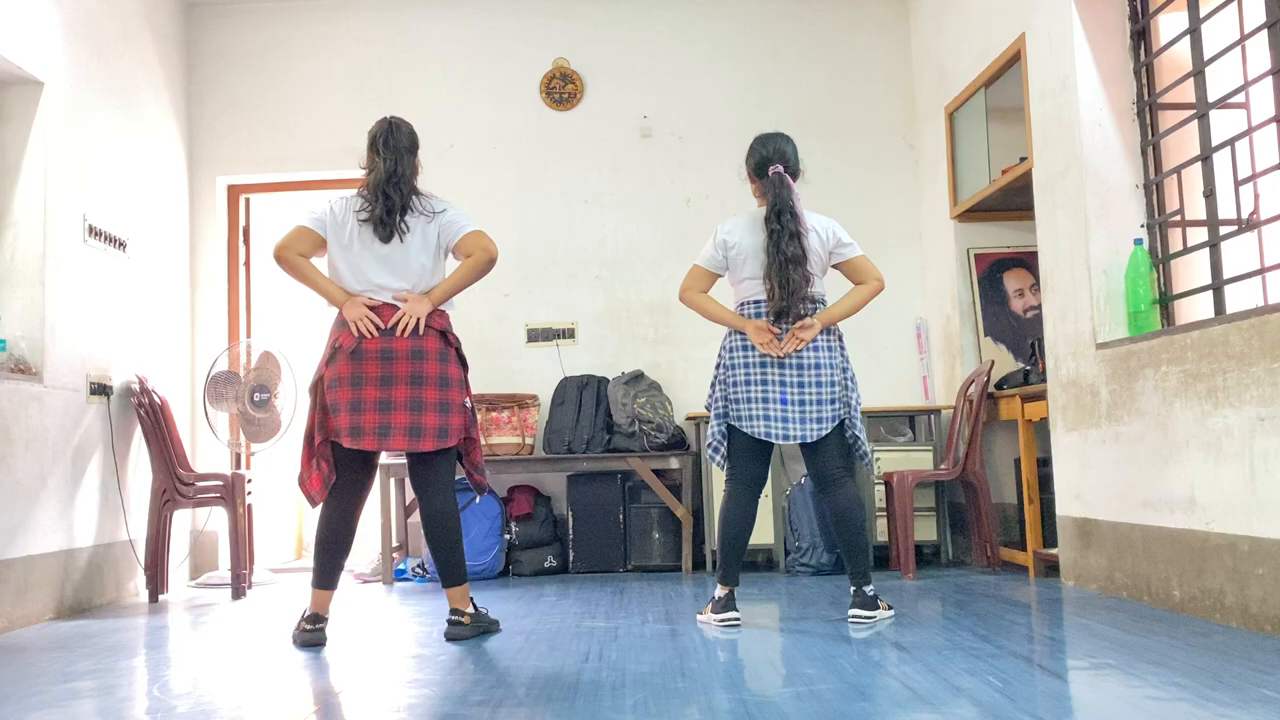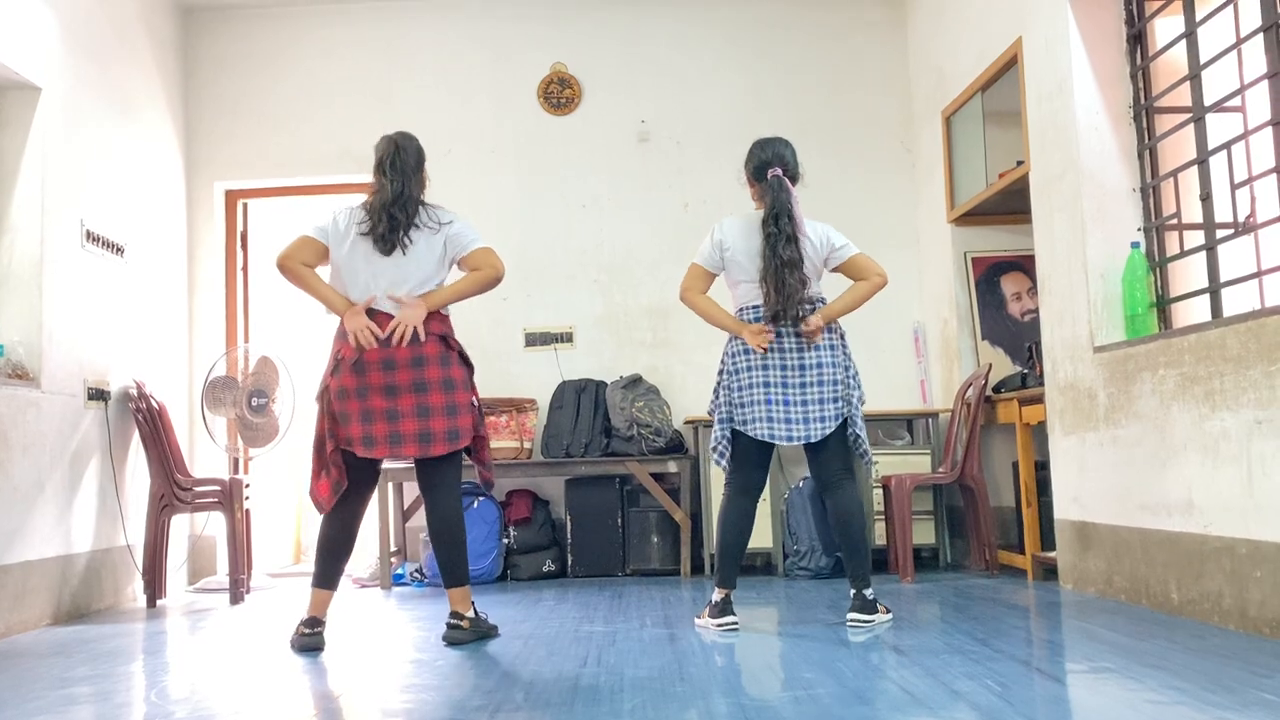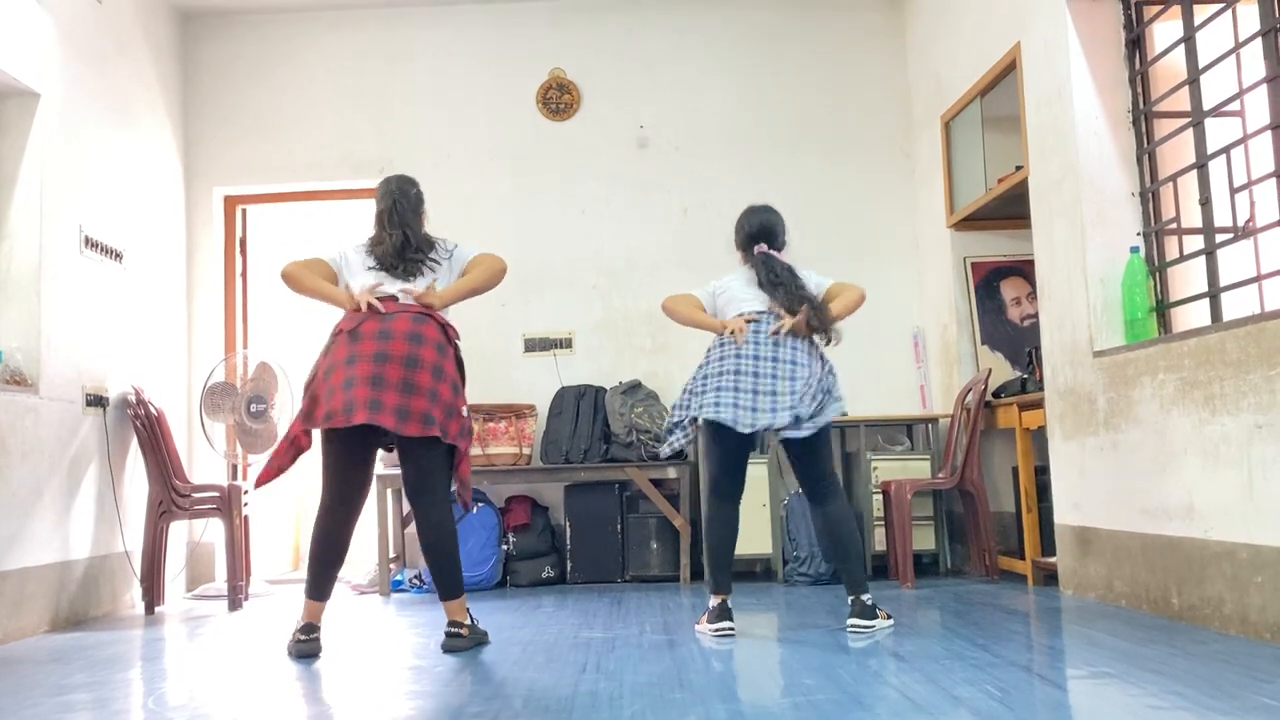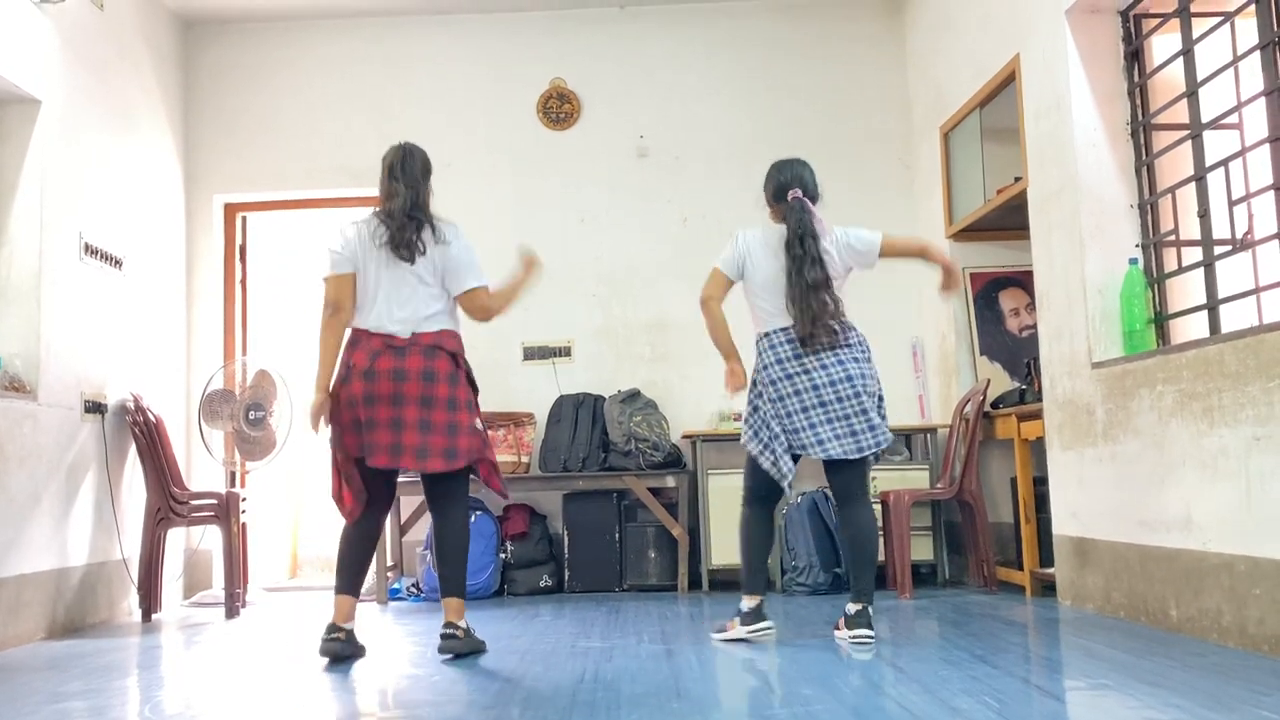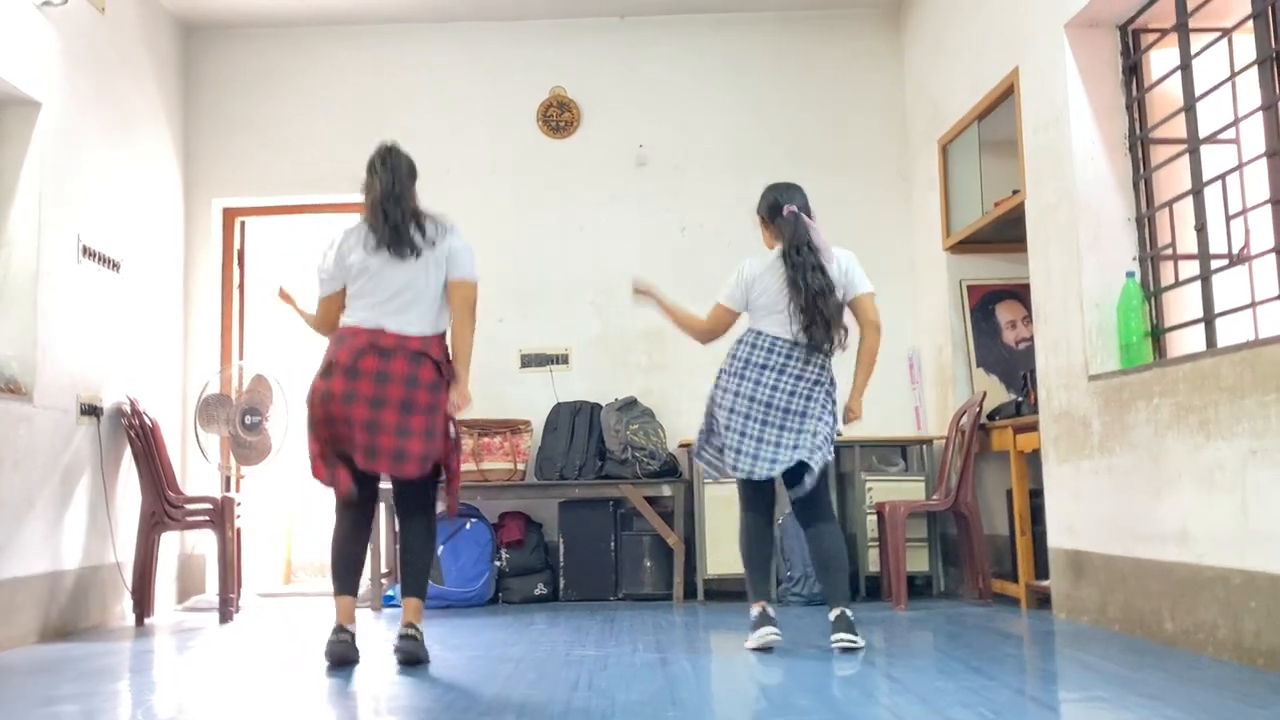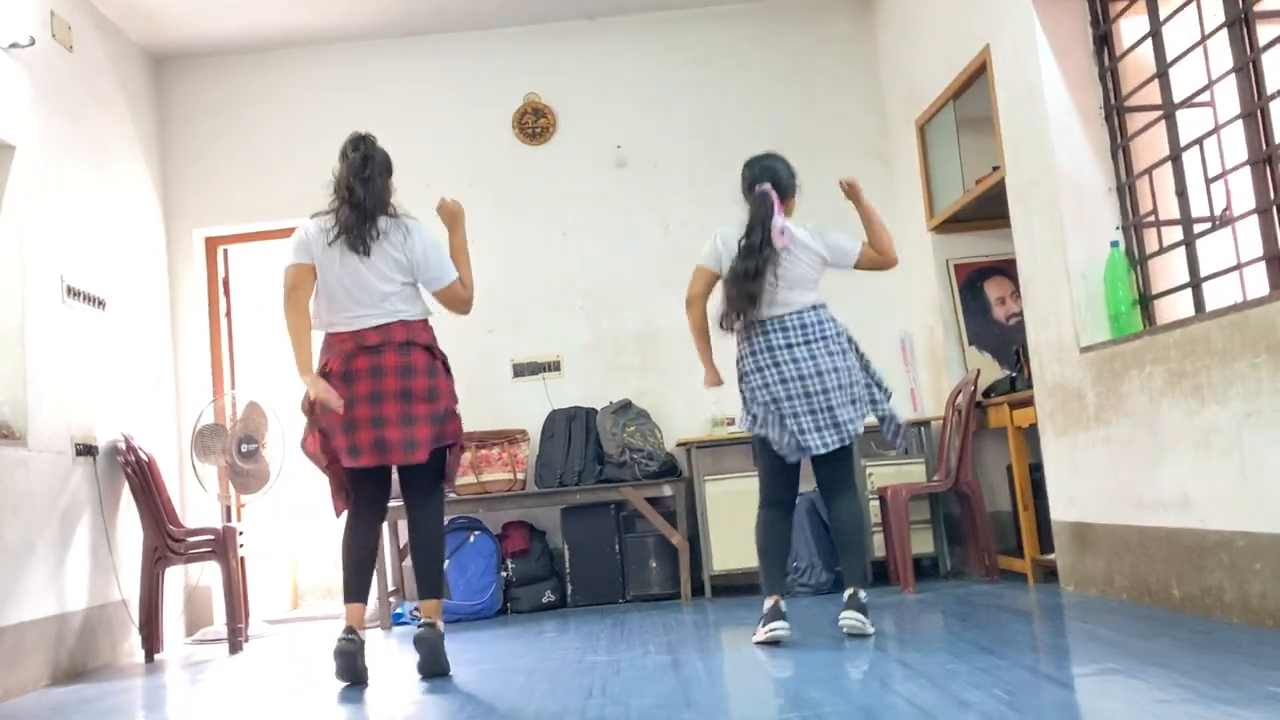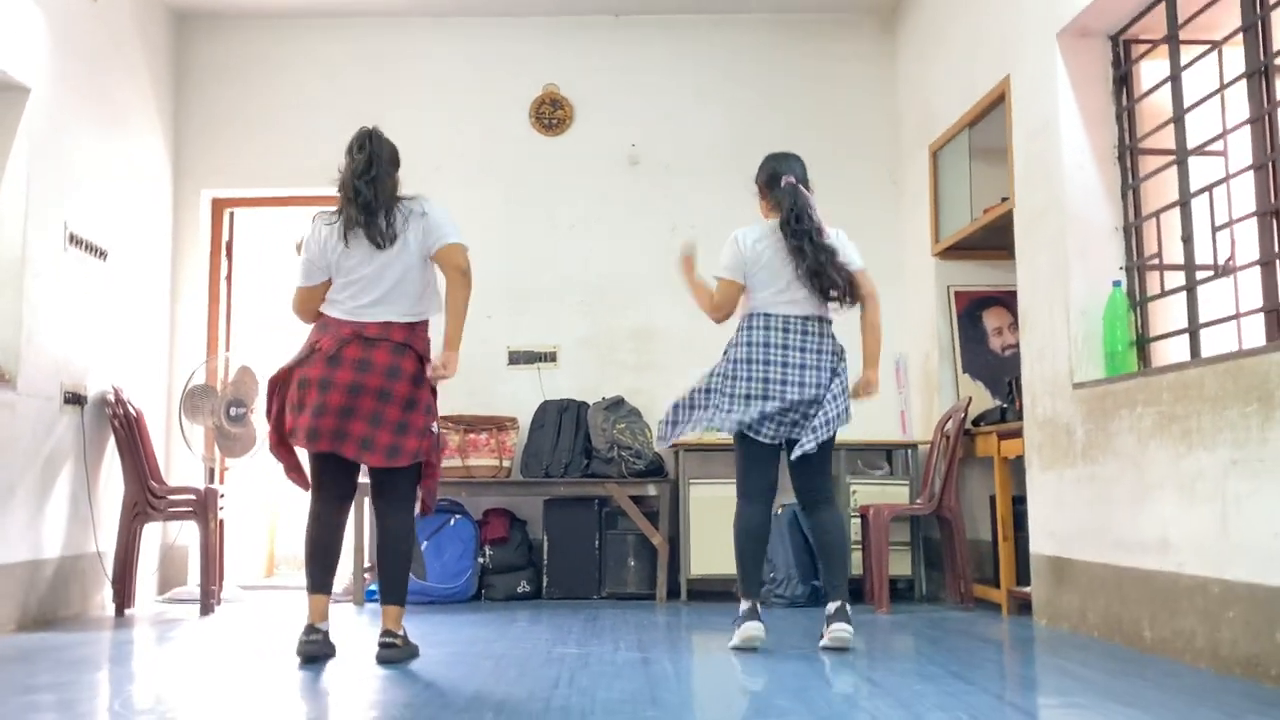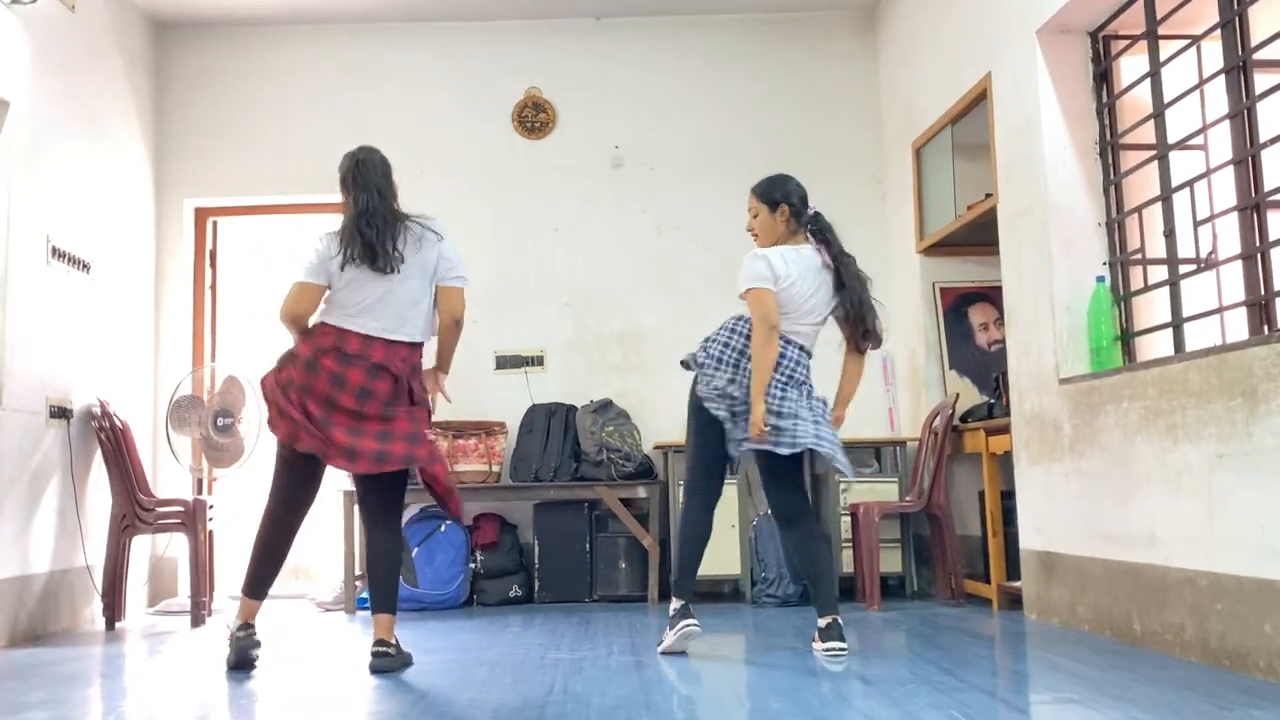
dt=0.7s
person 1, frame 1
left shoulder: (339, 211)
right shoulder: (437, 214)
left elbow: (286, 251)
right elbow: (485, 253)
left wrist: (342, 299)
right wrist: (431, 299)
left hip: (357, 353)
right hip: (423, 352)
left knee: (344, 488)
right knee: (434, 488)
left ankle: (316, 616)
right ankle: (461, 610)
person 1, frame 2
left shoulder: (345, 222)
right shoulder: (445, 224)
left elbow: (289, 261)
right elbow: (491, 270)
left wrist: (344, 307)
right wrist: (427, 302)
left hip: (360, 363)
right hip: (427, 361)
left knee: (348, 493)
right knee: (441, 491)
left ankle: (313, 619)
right ankle: (462, 614)
person 1, frame 3
left shoulder: (352, 257)
right shoulder: (444, 253)
left elbow: (292, 271)
right elbow: (495, 266)
left wrist: (346, 299)
right wrist: (440, 299)
left hip: (355, 350)
right hip: (421, 349)
left knee: (340, 498)
right knee: (430, 496)
left ankle: (308, 626)
right ankle: (458, 621)
person 1, frame 4
left shoulder: (352, 236)
right shoulder: (447, 236)
left elbow: (337, 311)
right elbow: (482, 308)
left wrist: (323, 386)
right wrist: (523, 278)
left hip: (368, 369)
right hip: (433, 370)
left knee: (368, 504)
right knee: (448, 501)
left ankle: (341, 626)
right ankle: (454, 624)
person 1, frame 5
left shoulder: (348, 241)
right shoulder: (444, 237)
left elbow: (328, 325)
right elbow: (464, 308)
left wrist: (295, 305)
right wrist: (459, 378)
left hip: (353, 373)
right hip: (417, 376)
left knee: (353, 506)
right knee: (416, 509)
left ankle: (343, 629)
right ankle: (411, 628)
person 1, frame 6
left shoulder: (311, 234)
right shoulder: (408, 232)
left elbow: (296, 300)
right elbow: (461, 300)
left wrist: (307, 374)
right wrist: (457, 230)
left hip: (347, 370)
right hip: (409, 365)
left knee: (364, 507)
right knee: (424, 500)
left ankle: (352, 632)
right ankle: (430, 623)
person 1, frame 7
left shoulder: (327, 228)
right shoulder: (425, 214)
left elbow: (307, 306)
right elbow: (458, 268)
right wrist: (451, 346)
left hip: (335, 360)
right hip: (400, 362)
left knee: (329, 498)
right knee: (395, 504)
left ankle: (316, 627)
right ankle: (391, 632)
person 1, frame 8
left shoulder: (334, 243)
right shoulder: (432, 240)
left elbow: (294, 312)
right elbow: (453, 314)
left wrist: (307, 347)
right wrist: (437, 371)
left hip: (322, 371)
right hip: (386, 384)
left knee: (285, 503)
right knee: (382, 516)
left ankle: (244, 627)
right ankle: (385, 641)
person 2, frame 1
left shoulder: (732, 232)
right shoulder: (823, 228)
left elbow: (690, 292)
right elbow: (873, 281)
left wrist: (745, 326)
right wrist: (819, 322)
left hip: (750, 361)
right hip: (815, 358)
left knee: (743, 482)
right knee: (836, 478)
left ankle: (724, 596)
right ankle: (863, 593)
person 2, frame 2
left shoulder: (727, 232)
right shoulder: (818, 233)
left elbow: (689, 292)
right elbow: (875, 278)
left wrist: (742, 329)
right wrist: (823, 317)
left hip: (753, 366)
right hip: (815, 360)
left knee: (742, 487)
right knee: (838, 482)
left ankle: (721, 600)
right ankle: (862, 597)
person 2, frame 3
left shoulder: (723, 285)
right shoulder: (802, 279)
left elbow: (672, 305)
right elbow: (854, 293)
left wrist: (721, 325)
right wrist: (815, 321)
left hip: (732, 368)
right hip: (796, 365)
left knee: (723, 495)
right knee: (825, 491)
left ankle: (719, 606)
right ankle: (861, 603)
person 2, frame 4
left shoulder: (748, 242)
right shoulder: (839, 239)
left elbow: (710, 299)
right elbow: (918, 247)
left wrist: (732, 360)
right wrist: (948, 266)
left hip: (781, 374)
right hip: (844, 369)
left knee: (759, 497)
right knee: (852, 497)
left ankle: (752, 607)
right ankle: (859, 611)
person 2, frame 5
left shoulder: (751, 270)
right shoulder: (838, 260)
left elbow: (706, 332)
right elbow: (870, 325)
left wrist: (657, 298)
right wrist: (856, 394)
left hip: (749, 385)
right hip: (804, 393)
left knee: (757, 509)
right knee: (816, 511)
left ankle: (761, 610)
right ankle: (840, 615)
person 2, frame 6
left shoulder: (726, 242)
right shoulder: (815, 239)
left elbow: (694, 301)
right elbow: (887, 257)
left wrist: (708, 363)
right wrist: (860, 202)
left hip: (764, 371)
right hip: (823, 360)
left knee: (776, 498)
right knee: (839, 486)
left ankle: (773, 606)
right ankle: (854, 595)
person 2, frame 7
left shoulder: (744, 239)
right shoulder: (832, 238)
left elbow: (721, 310)
right elbow: (868, 299)
left wrist: (690, 273)
right wrist: (870, 366)
left hip: (754, 364)
right hip: (817, 371)
left knee: (755, 493)
right knee: (819, 496)
left ankle: (750, 607)
right ankle: (837, 608)
person 2, frame 8
left shoulder: (764, 260)
right shoulder: (836, 269)
left elbow: (764, 330)
right elbow: (859, 343)
left wrist: (755, 400)
right wrist: (838, 412)
left hip: (727, 374)
right hip: (788, 390)
left knee: (701, 495)
right knee: (795, 510)
left ankle: (681, 609)
right ankle: (829, 622)
